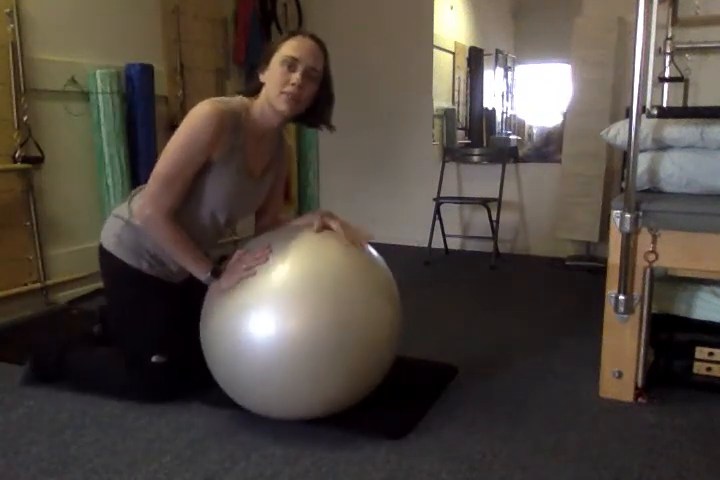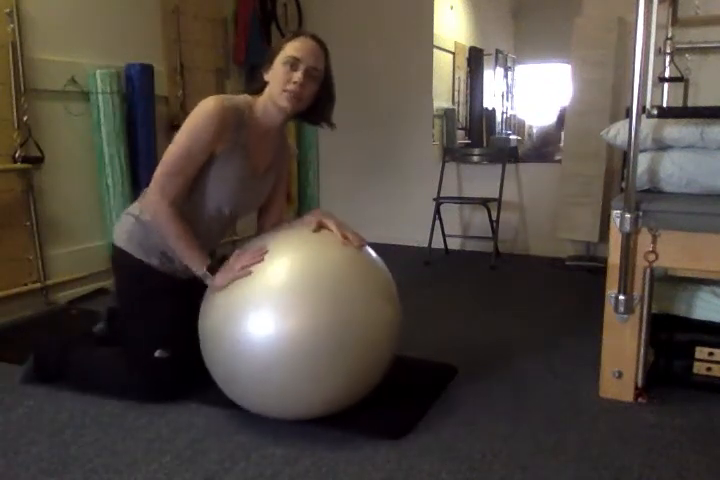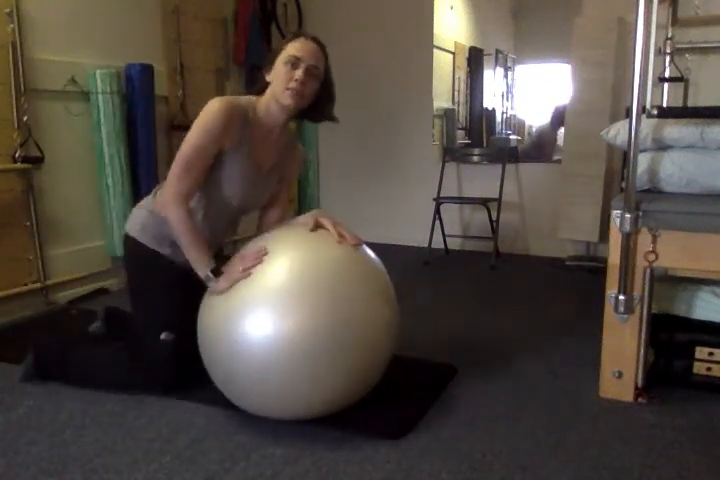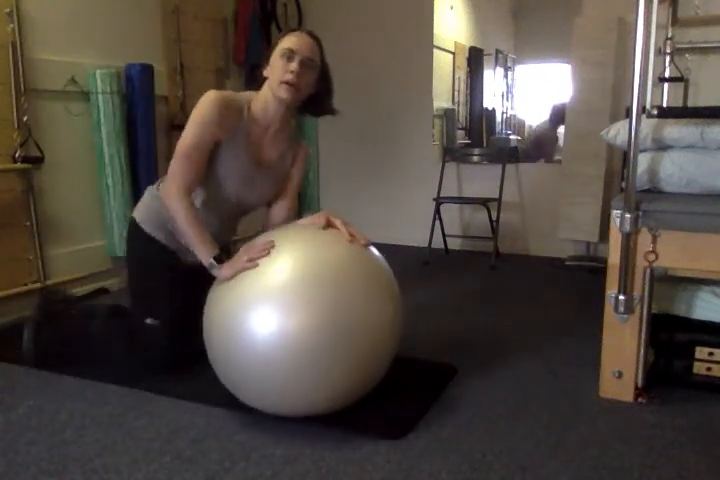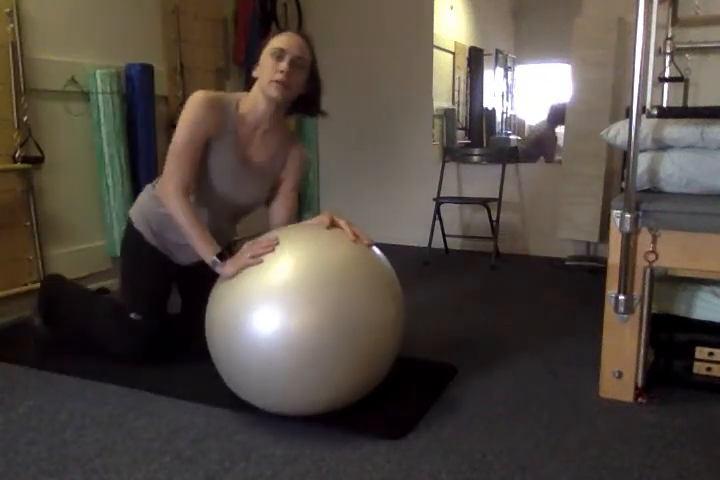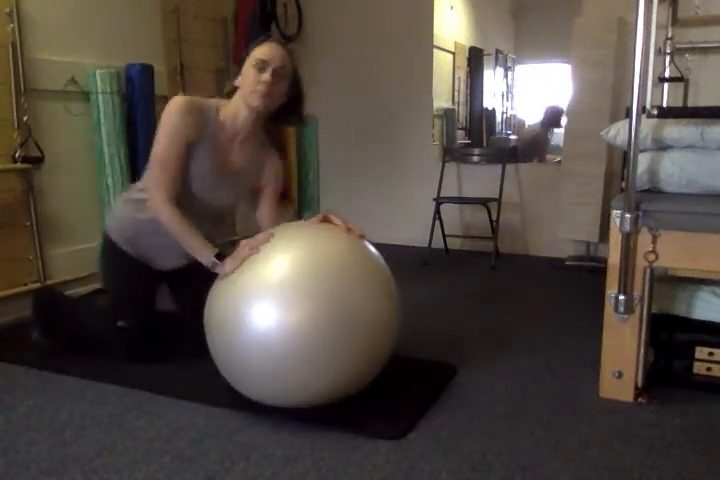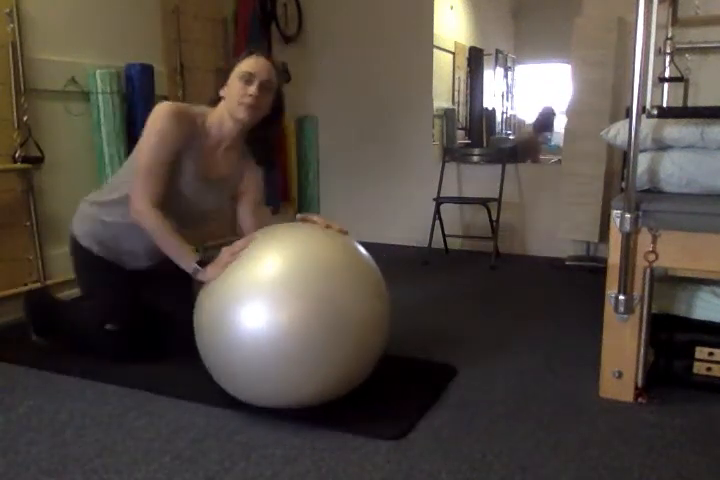
dt=0.2s
person 1, frame 1
left shoulder: (279, 151)
right shoulder: (215, 116)
left elbow: (267, 231)
right elbow: (152, 209)
left wrist: (314, 220)
right wrist: (215, 276)
left hip: (185, 258)
right hip: (136, 253)
left knee: (206, 357)
right knee: (164, 382)
left ankle: (117, 329)
right ankle: (53, 356)
person 1, frame 2
left shoulder: (283, 151)
right shoulder: (220, 112)
left elbow: (268, 230)
right elbow: (159, 200)
left wrist: (308, 222)
right wrist: (211, 272)
left hip: (197, 253)
right hip: (146, 250)
right knee: (165, 381)
left ankle: (120, 328)
right ankle: (53, 357)
person 1, frame 3
left shoulder: (293, 154)
right shoulder: (225, 113)
left elbow: (270, 227)
right elbow: (171, 199)
left wrist: (305, 222)
right wrist: (214, 275)
left hip: (205, 249)
right hip: (157, 242)
right knee: (169, 371)
left ankle: (115, 325)
right ankle: (47, 355)
person 1, frame 4
left shoulder: (296, 152)
right shoulder: (221, 107)
left elbow: (276, 226)
right elbow: (173, 190)
left wrist: (314, 222)
right wrist: (217, 263)
left hip: (220, 242)
right hip: (161, 233)
left knee: (201, 340)
right knee: (159, 349)
person 1, frame 5
left shoulder: (291, 152)
right shoulder: (208, 106)
left elbow: (278, 231)
right elbow: (172, 192)
left wrist: (316, 224)
right wrist: (220, 261)
left hip: (213, 245)
right hip: (154, 233)
left knee: (203, 339)
right knee: (136, 341)
right ankle: (57, 298)
person 1, frame 6
left shoulder: (268, 161)
right shoulder: (187, 111)
left elbow: (269, 238)
right elbow: (159, 202)
left wrist: (310, 226)
right wrist: (219, 262)
left hip: (191, 249)
right hip: (131, 240)
left knee: (207, 337)
right knee: (133, 344)
right ankle: (53, 307)
person 1, frame 7
left shoulder: (246, 169)
right shoulder: (173, 117)
left elbow: (255, 240)
right elbow: (141, 207)
right wrist: (201, 268)
left hip: (157, 249)
right hip: (101, 240)
left knee: (179, 336)
right knee: (122, 344)
right ankle: (44, 308)
